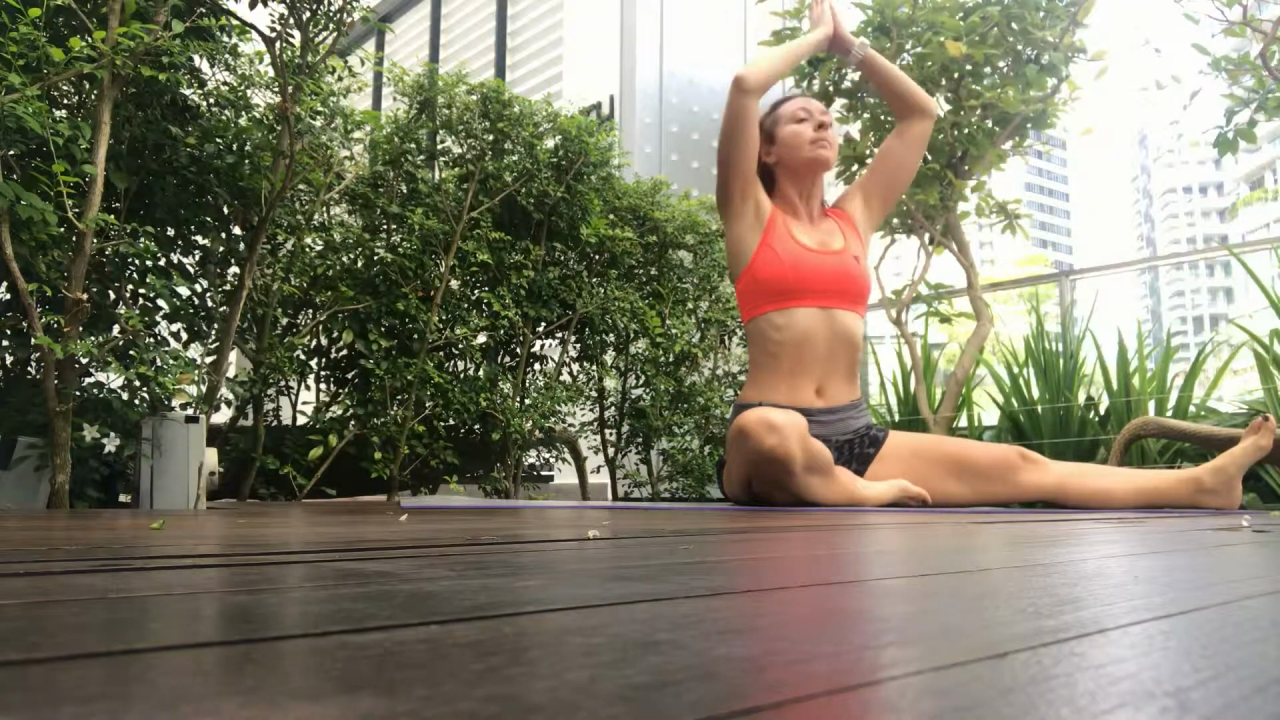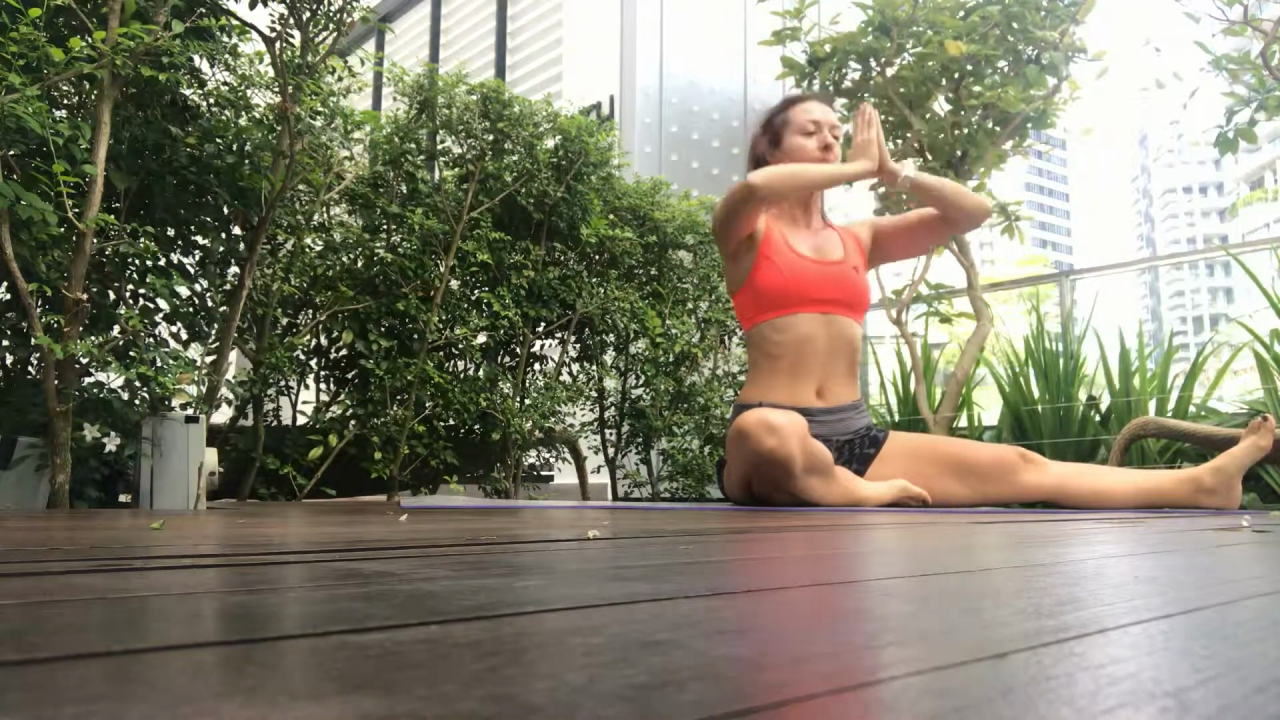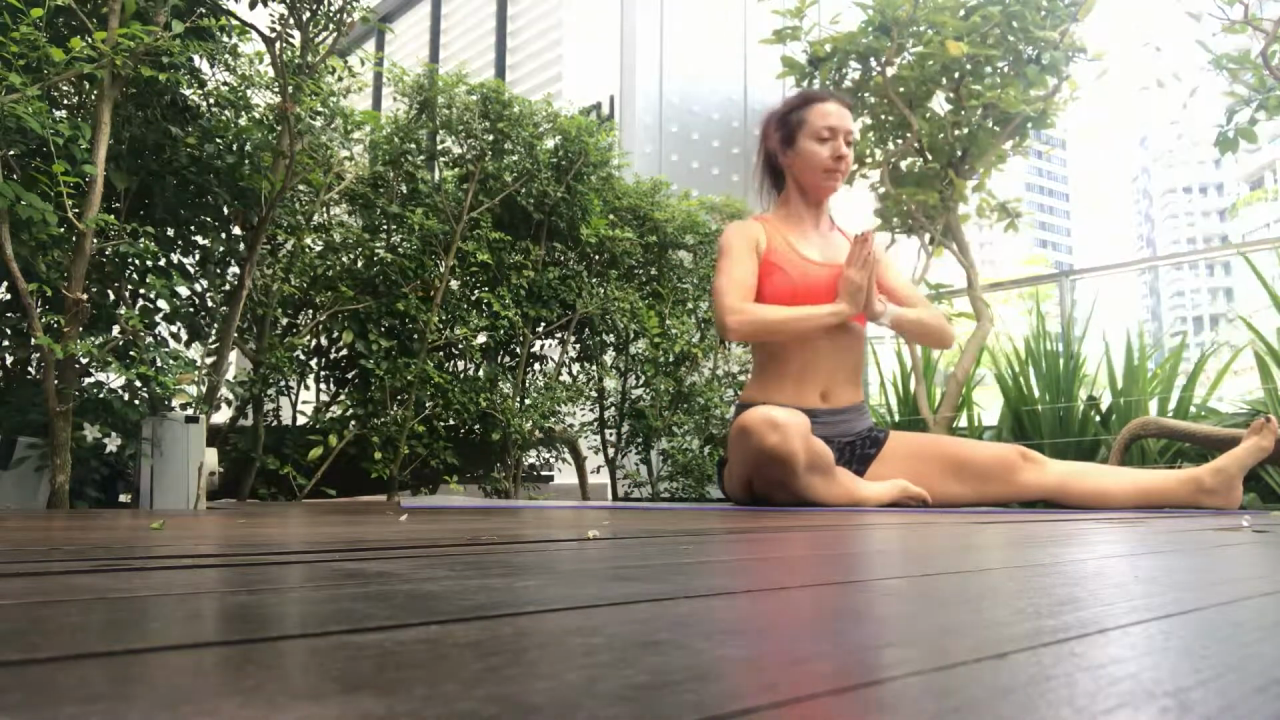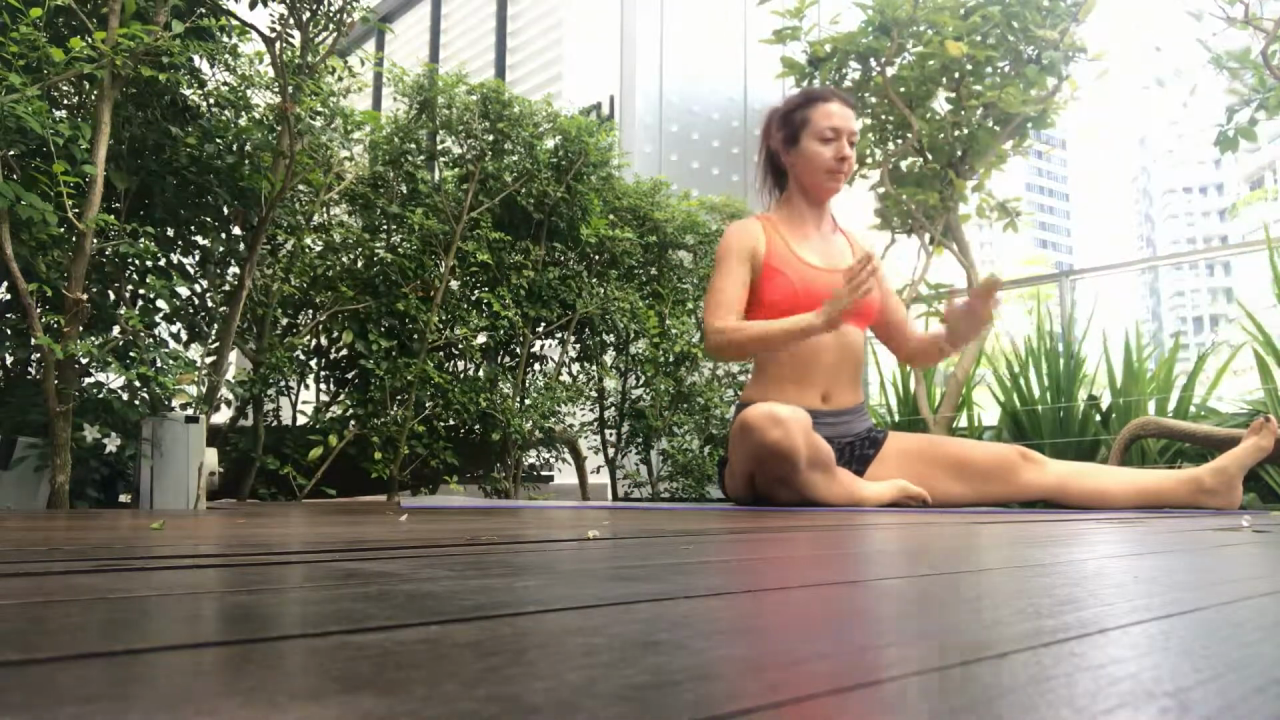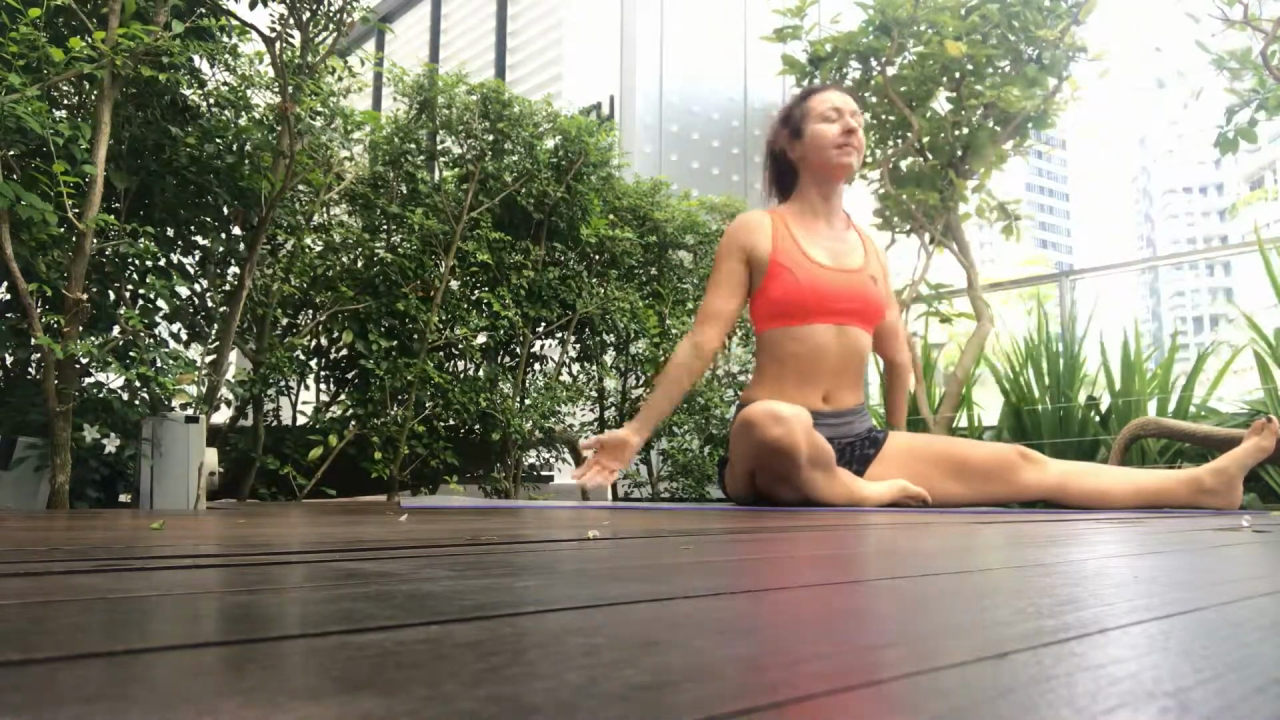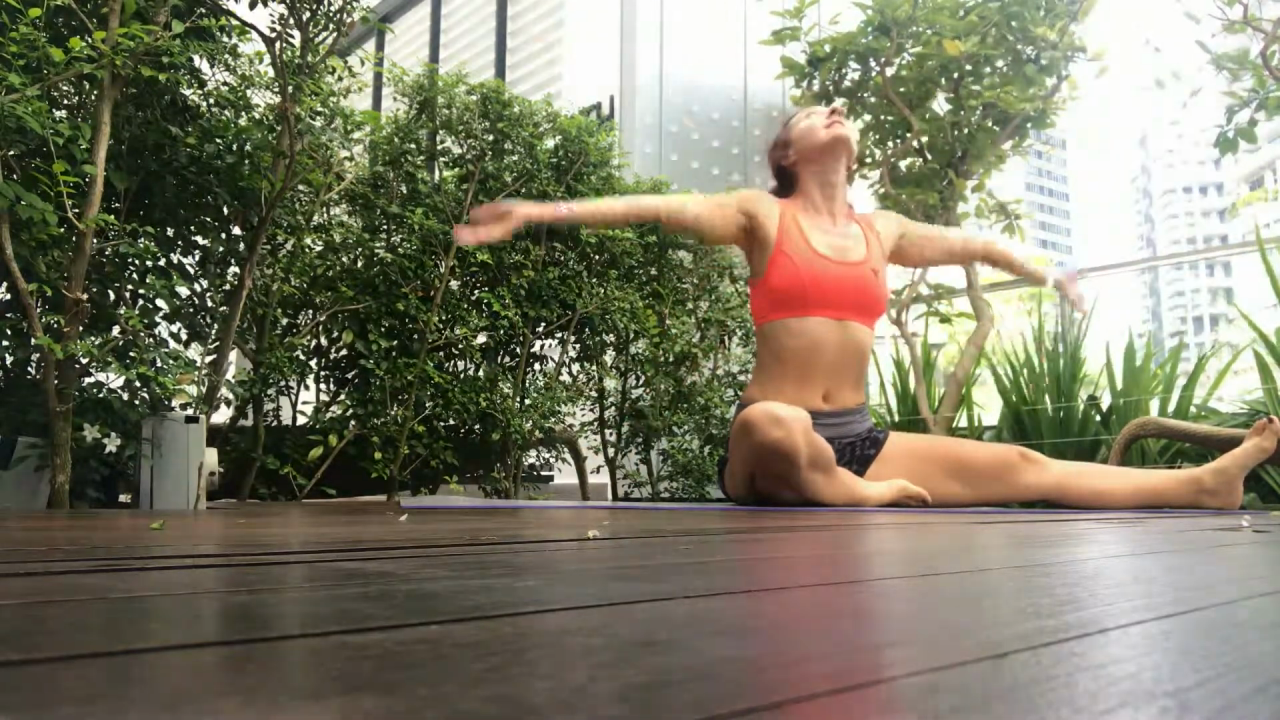
dt=0.5s
person 1, frame 1
left shoulder: (853, 220)
right shoulder: (751, 216)
left elbow: (921, 114)
right elbow: (743, 87)
left wrist: (851, 48)
left hip: (852, 436)
right hip: (772, 445)
left knee: (1022, 467)
right knee: (768, 432)
right ankle: (864, 494)
person 1, frame 2
left shoulder: (858, 240)
right shoulder: (747, 235)
left elbow: (973, 211)
right elbow: (754, 182)
left wrist: (892, 170)
right wrist: (856, 164)
left hip: (855, 436)
right hip: (771, 439)
left knee: (1019, 466)
right knee: (768, 432)
left ankle: (1197, 485)
right ankle: (862, 496)
person 1, frame 3
left shoulder: (859, 248)
right shoulder: (748, 236)
left elbow: (943, 332)
right elbow: (735, 320)
left wrist: (876, 308)
right wrist: (842, 307)
left hip: (855, 437)
right hip: (772, 449)
left knee: (1021, 466)
right knee: (769, 429)
left ankle: (1202, 485)
right ankle: (866, 497)
person 1, frame 4
left shoulder: (857, 248)
right shoulder: (748, 237)
left elbow: (916, 352)
right elbow: (719, 337)
left wrist: (958, 330)
right wrist: (822, 316)
left hip: (856, 437)
right hip: (771, 448)
left knee: (1021, 466)
right knee: (773, 425)
left ankle: (1201, 485)
right ankle: (864, 497)
person 1, frame 5
left shoulder: (868, 248)
right shoulder: (754, 232)
left elbow: (898, 356)
right elbow: (703, 340)
left wrist: (894, 448)
right wrist: (636, 433)
left hip: (860, 438)
right hip: (769, 447)
left knee: (1020, 465)
right knee: (774, 423)
left ankle: (1199, 485)
right ankle: (862, 498)
person 1, frame 6
left shoulder: (881, 232)
right shoulder: (761, 215)
left elbow: (969, 244)
right elbow: (656, 210)
left wrist: (1041, 271)
right wrist: (540, 211)
left hip: (860, 439)
right hip: (773, 447)
left knee: (1020, 465)
right knee: (776, 426)
left ankle: (1200, 483)
right ankle: (863, 499)
